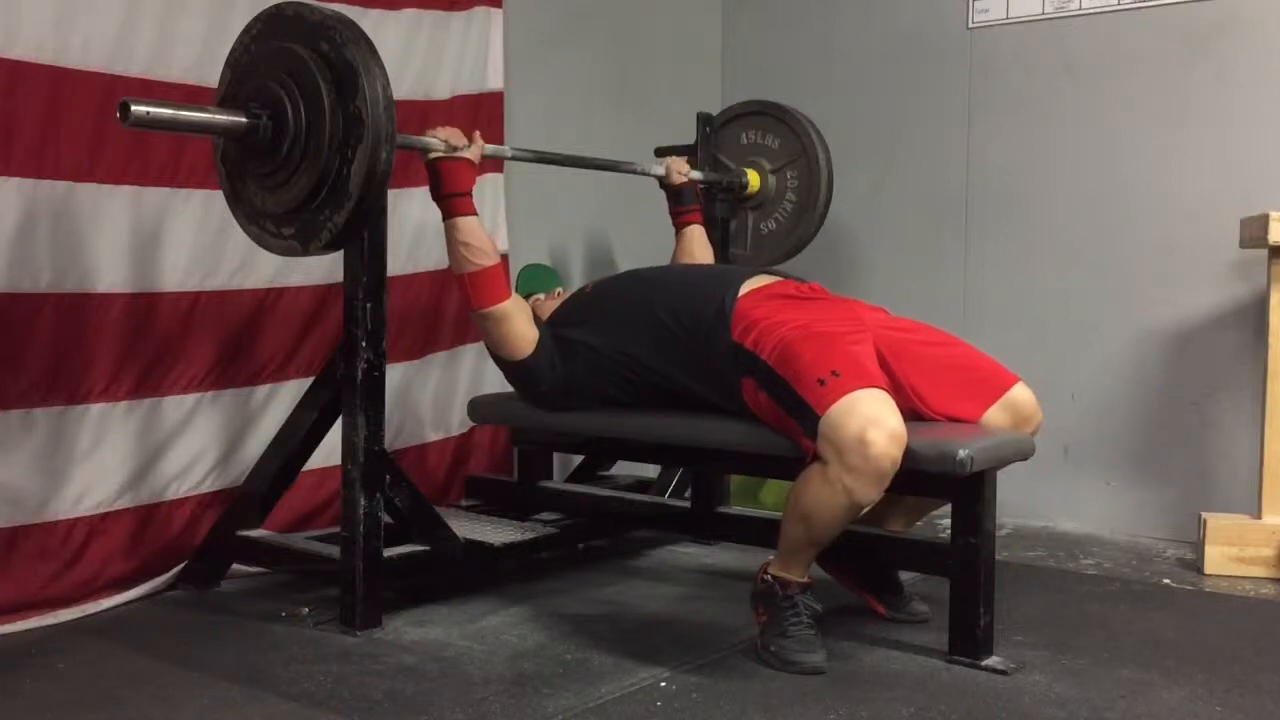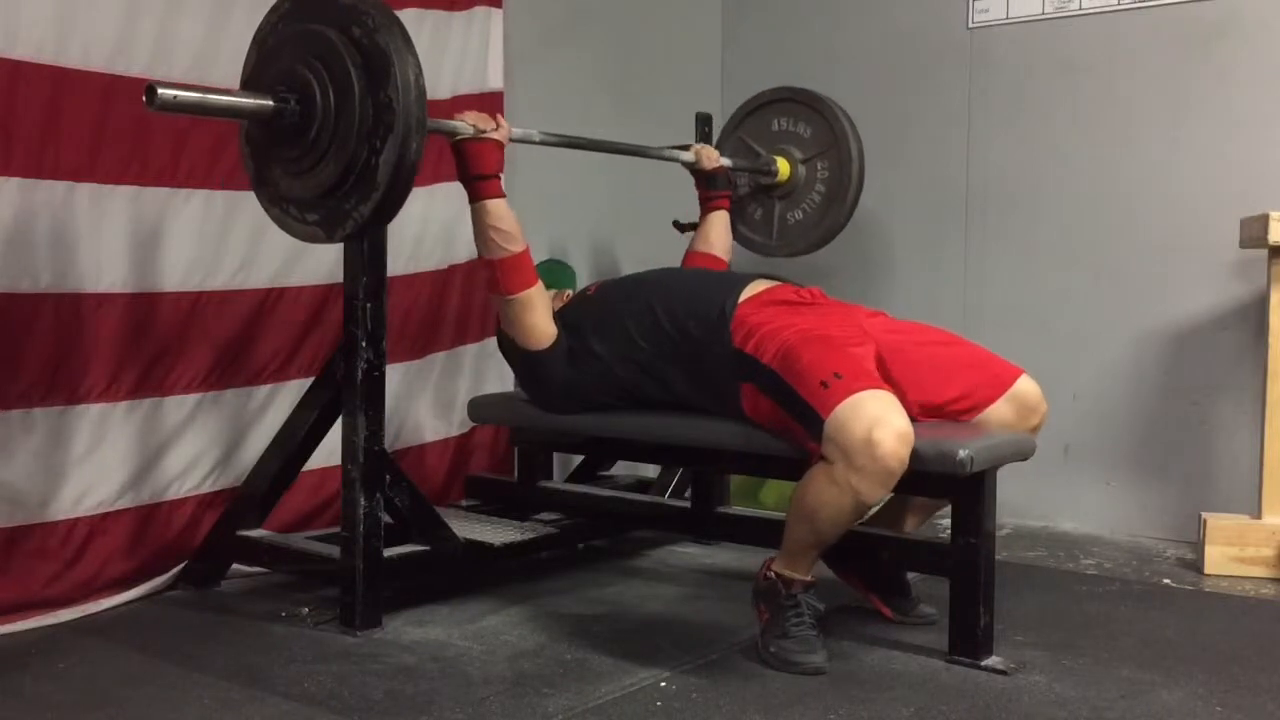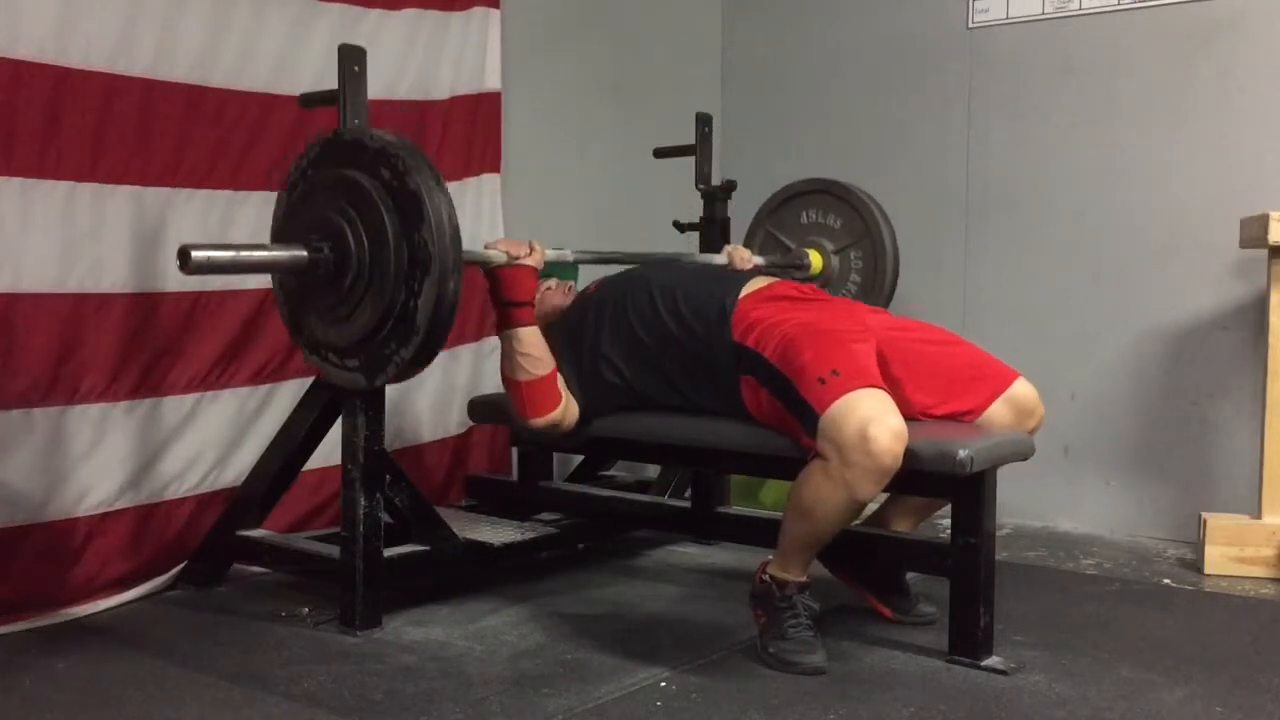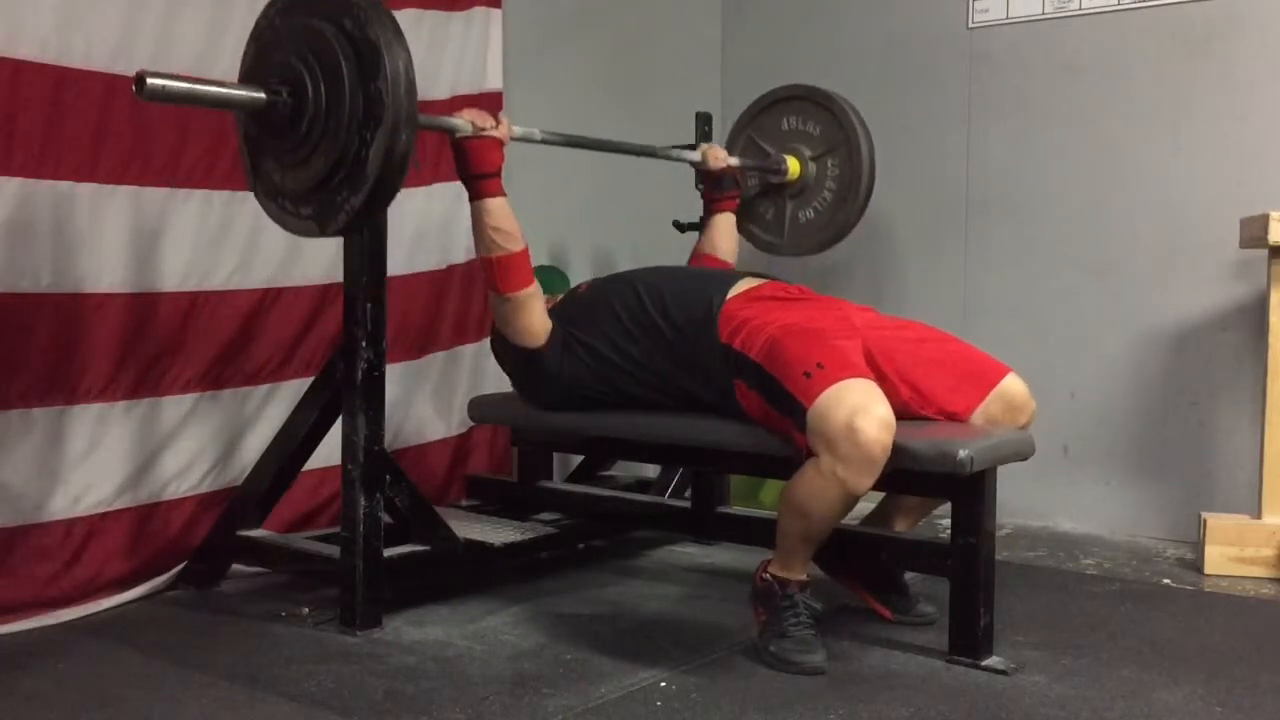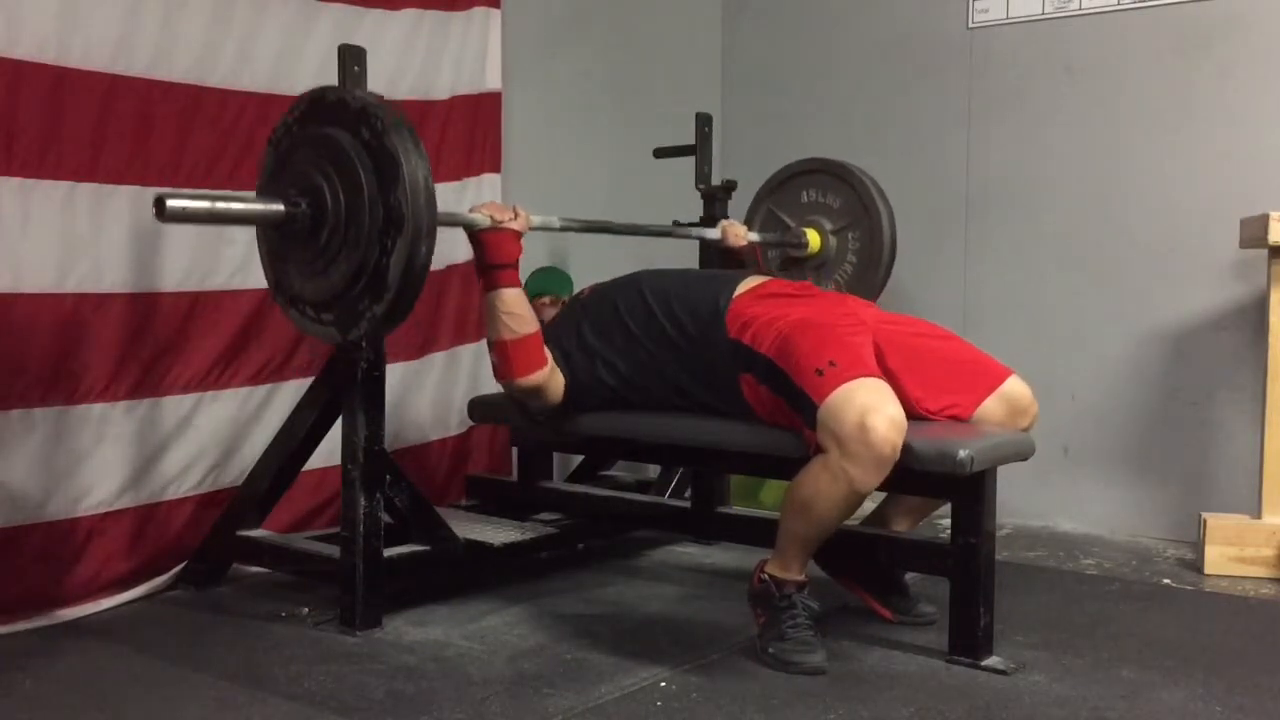
dt=1s
person 1, frame 1
left shoulder: (611, 320)
right shoulder: (556, 366)
left elbow: (695, 287)
right elbow: (488, 296)
left wrist: (684, 198)
right wrist: (454, 186)
left knee: (1014, 414)
right knee: (872, 444)
left ankle: (863, 547)
right ankle: (783, 586)
person 1, frame 2
left shoulder: (617, 321)
right shoulder: (561, 369)
left elbow: (708, 271)
right elbow: (511, 278)
left wrist: (714, 187)
right wrist: (481, 173)
left knee: (1020, 408)
right knee: (880, 442)
left ankle: (872, 552)
right ankle: (786, 584)
person 1, frame 3
left shoulder: (607, 314)
right shoulder: (557, 352)
right elbow: (542, 412)
left wrist: (745, 273)
right wrist: (513, 294)
left knee: (1017, 410)
right knee: (872, 442)
left ankle: (871, 551)
right ankle: (782, 586)
person 1, frame 4
left shoulder: (596, 323)
right shoulder: (552, 365)
left elbow: (713, 273)
right elbow: (508, 285)
left wrist: (721, 190)
right wrist: (482, 174)
left knee: (1009, 406)
right knee: (863, 434)
left ankle: (869, 551)
right ankle: (783, 585)
person 1, frame 5
left shoulder: (601, 323)
right shoulder: (559, 349)
right elbow: (526, 376)
left wrist: (741, 256)
right wrist: (499, 261)
left knee: (1011, 409)
right knee: (873, 432)
left ankle: (871, 549)
right ankle: (781, 584)
